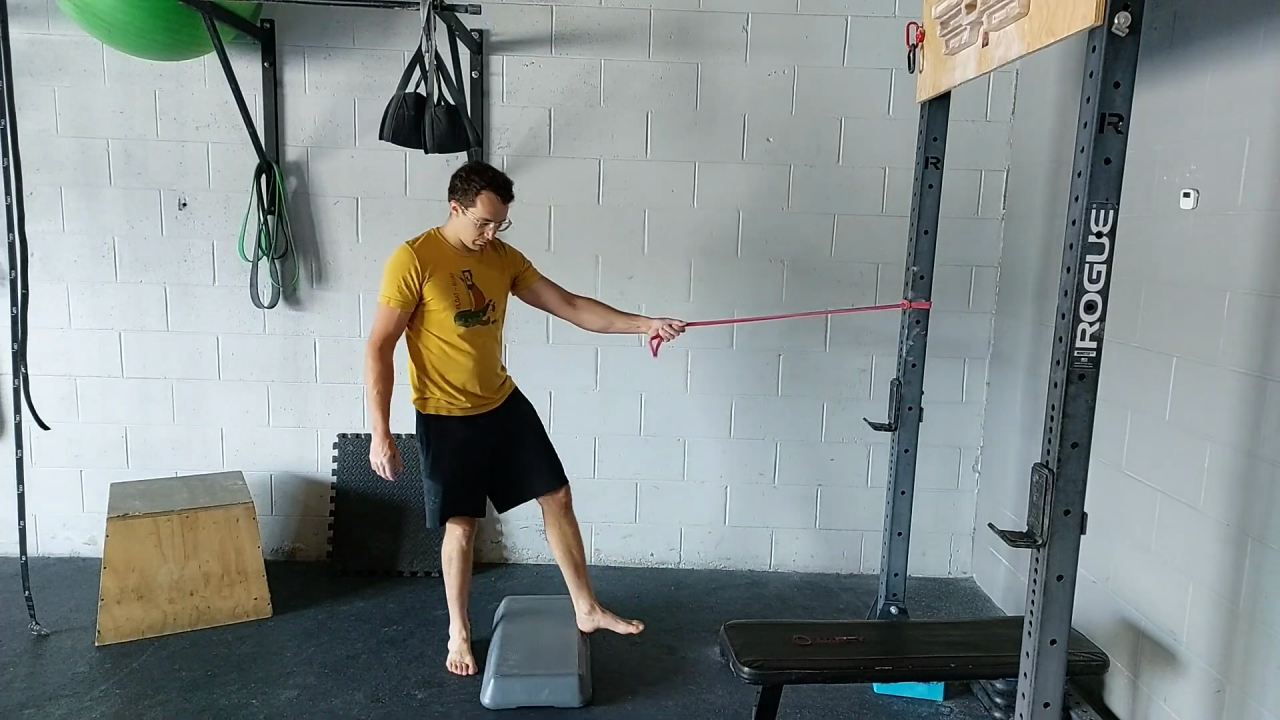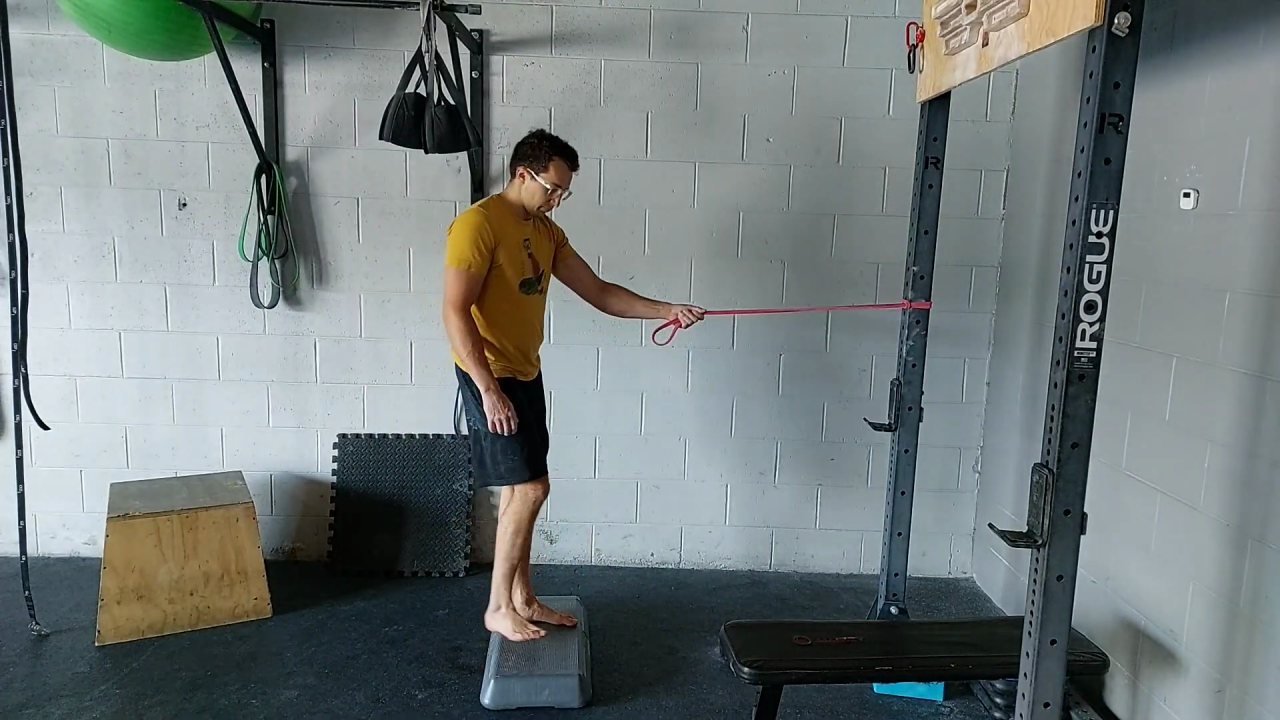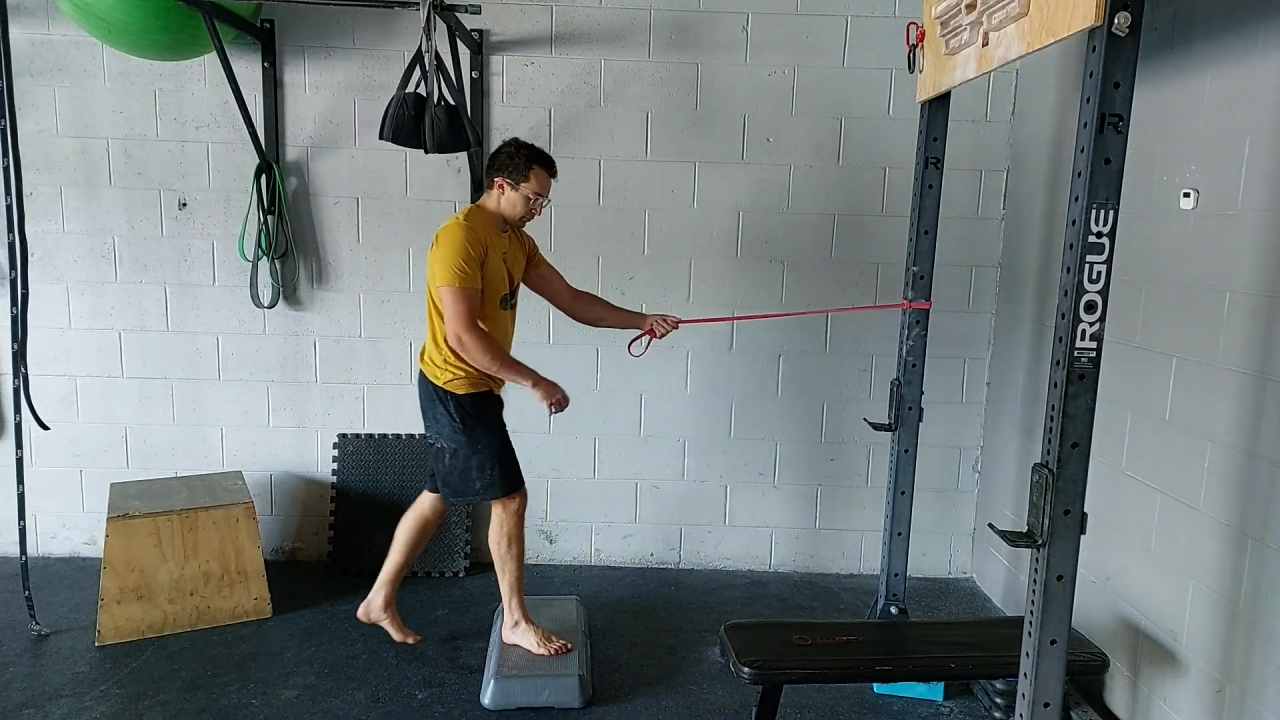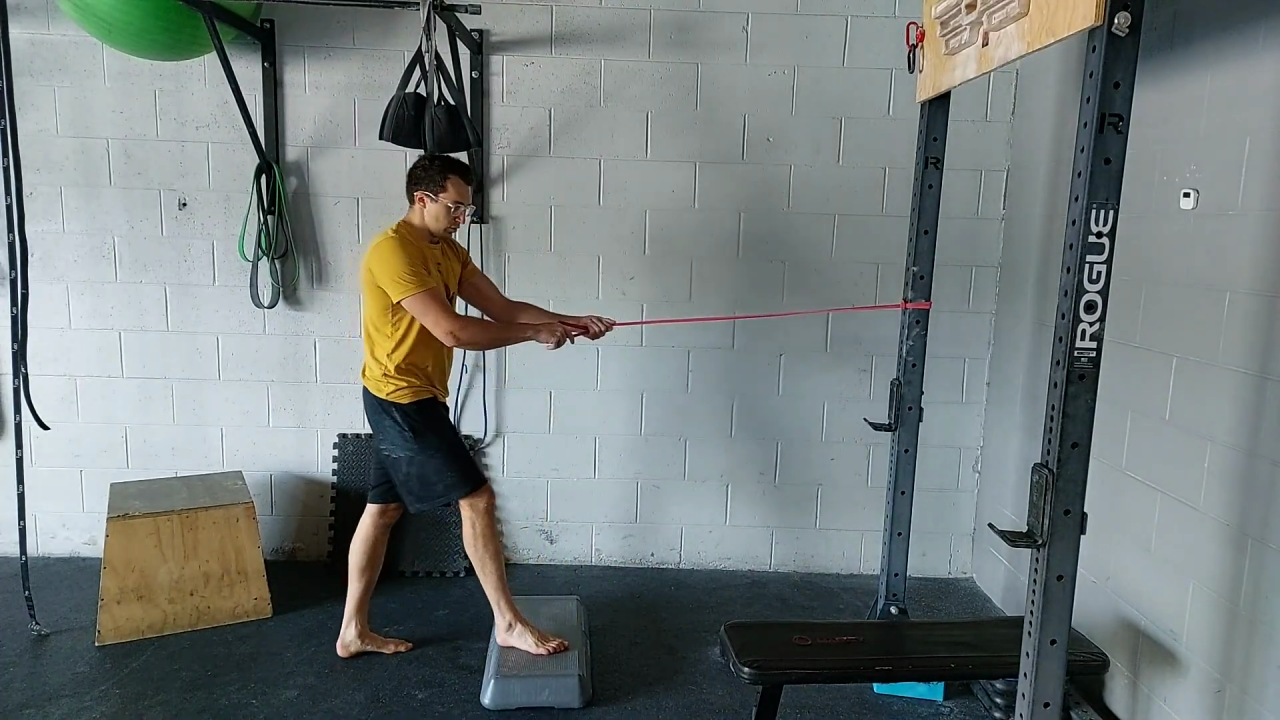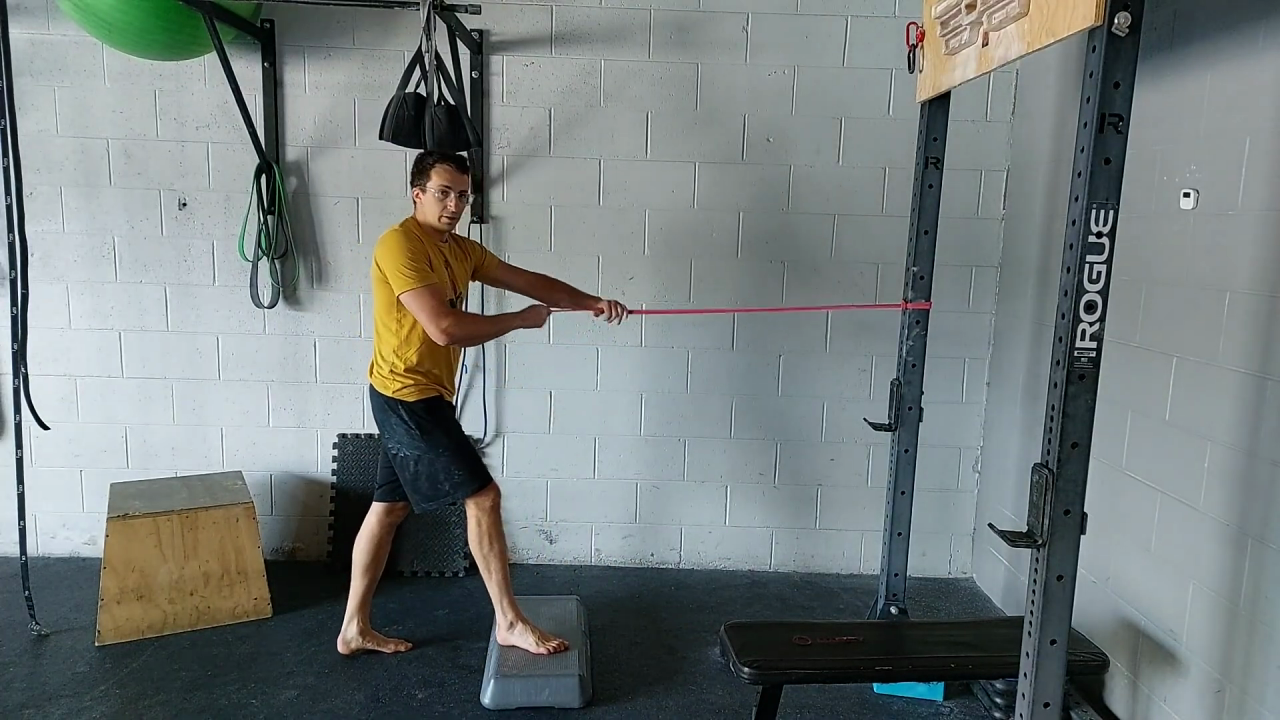
dt=1s
person 1, frame 1
left shoulder: (504, 257)
right shoulder: (412, 259)
left elbow: (570, 307)
right elbow: (378, 347)
left wrist: (643, 324)
right wrist: (379, 432)
left hip: (504, 402)
right hip: (446, 416)
left knee: (557, 496)
right knee: (461, 524)
left ankle: (587, 608)
right ankle: (458, 632)
person 1, frame 2
left shoulder: (546, 231)
right shoulder: (477, 224)
left elbow: (598, 291)
right elbow: (455, 313)
left wrist: (665, 310)
right wrist: (489, 388)
left hip: (526, 375)
right hip: (490, 378)
left knee: (520, 489)
right knee: (530, 487)
left ankle: (522, 599)
right ankle: (498, 607)
person 1, frame 3
left shoulder: (516, 240)
right shoulder: (461, 237)
left elbow: (570, 300)
right elbow: (462, 336)
left wrist: (641, 320)
right wrist: (534, 382)
left hip: (472, 389)
right hip: (456, 389)
left knee: (438, 497)
right knee: (509, 498)
left ankle: (380, 600)
right ankle: (516, 621)
person 1, frame 4
left shoulder: (448, 250)
right shoulder: (393, 251)
left elbow: (501, 309)
right elbow: (452, 331)
left wrist: (571, 321)
right wrist: (535, 333)
left hip: (409, 399)
right hip: (402, 400)
left knee: (383, 509)
right knee: (477, 497)
left ankle: (353, 629)
right ankle: (508, 622)
person 1, frame 5
left shoulder: (461, 249)
right shoulder: (399, 245)
left elbow: (531, 281)
right elbow: (445, 328)
left wrist: (592, 303)
right wrist: (521, 319)
left hip: (420, 398)
right hip: (409, 397)
left knee: (388, 508)
right knee: (483, 497)
left ankle: (355, 627)
right ankle: (510, 622)
